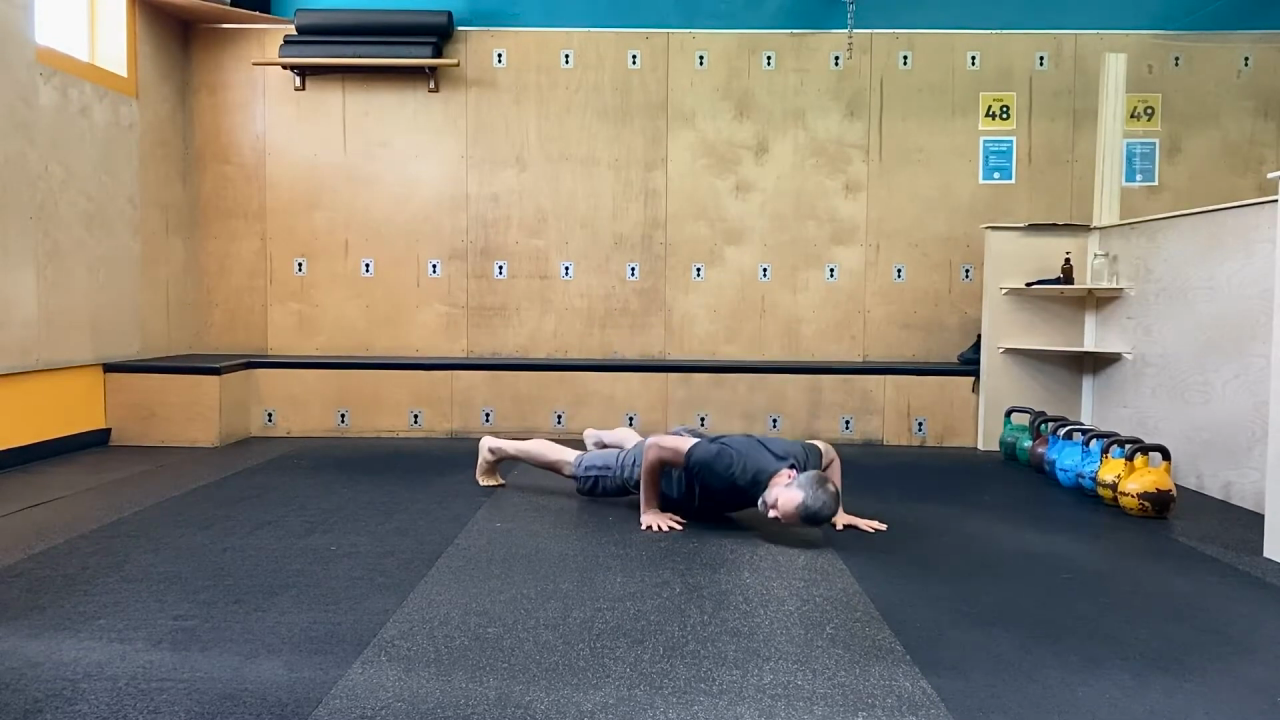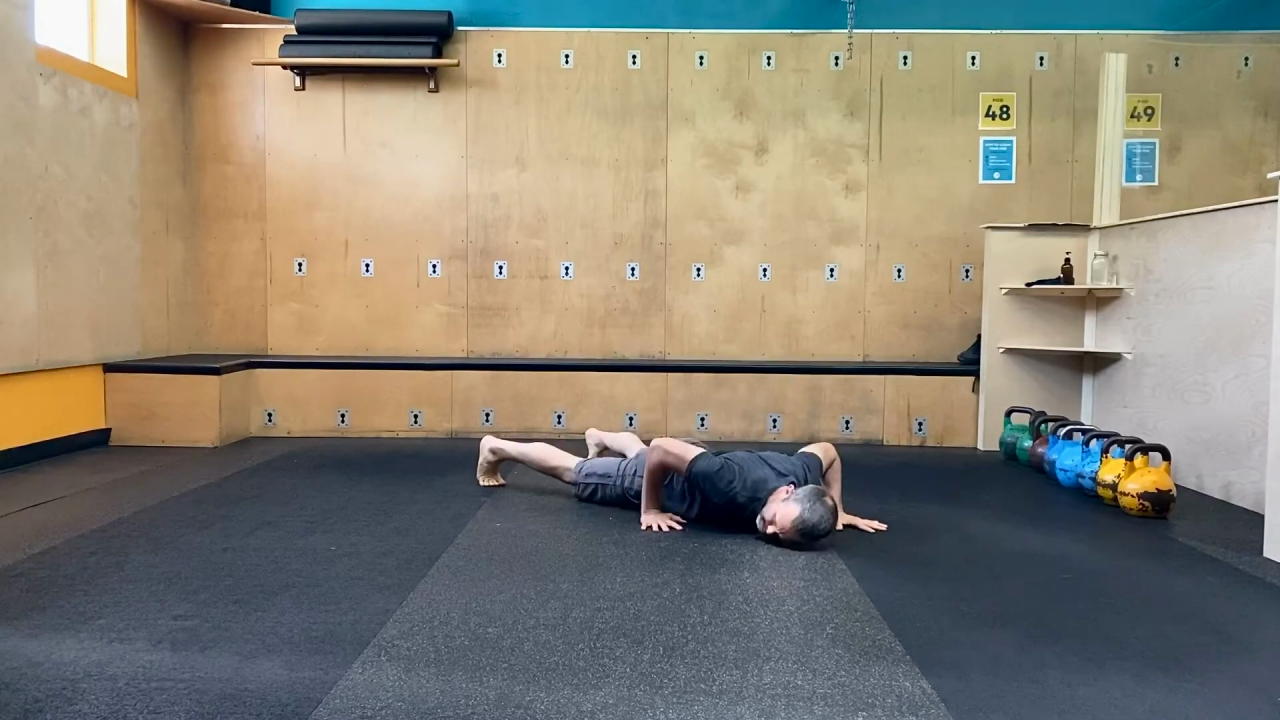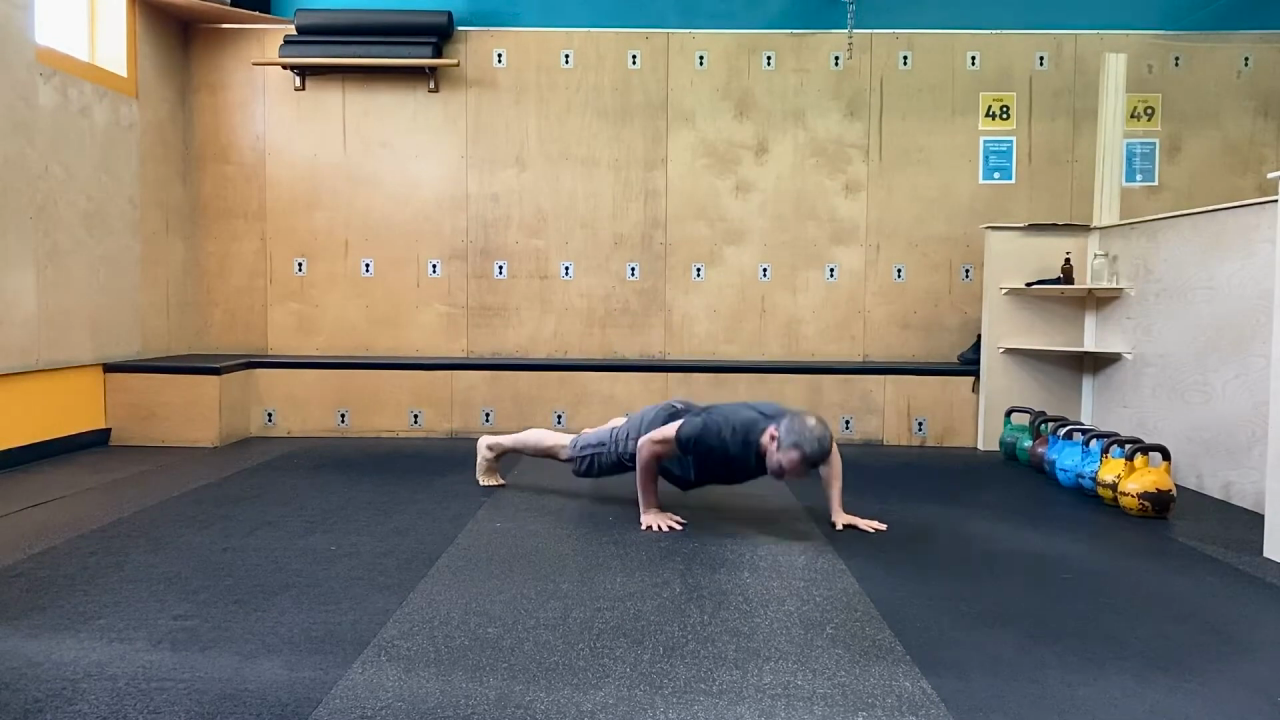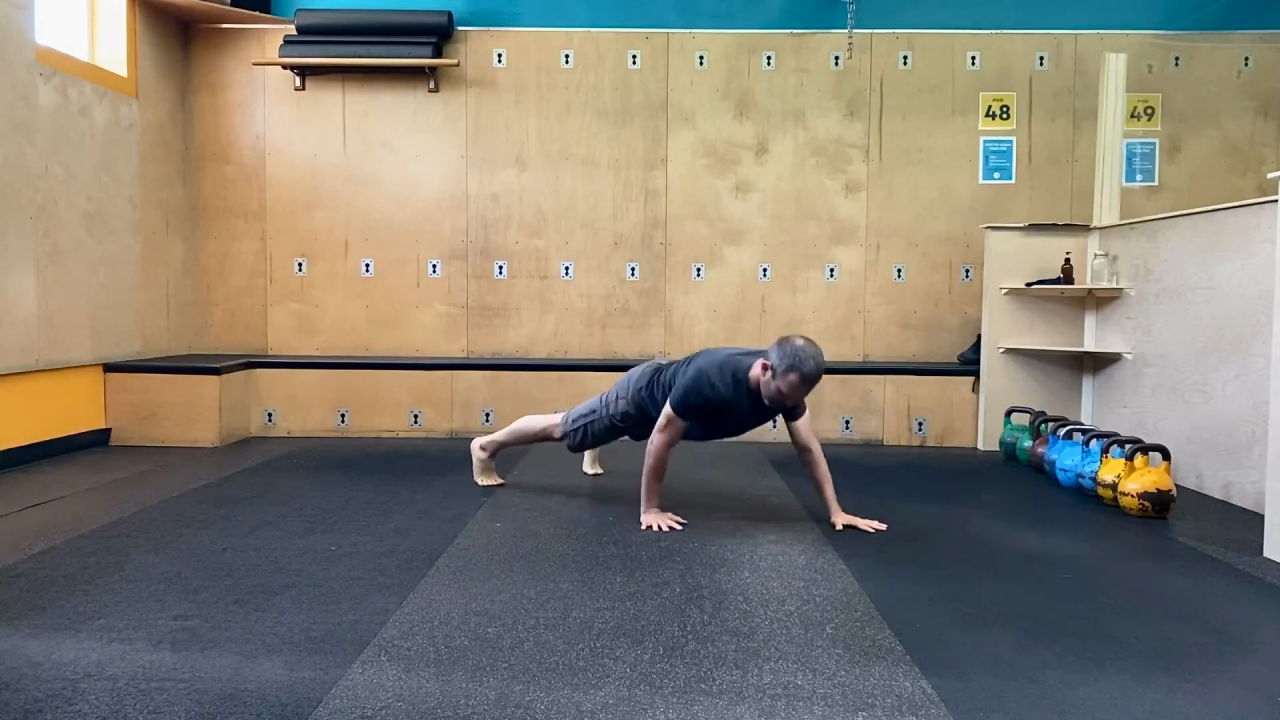
dt=0.3s
person 1, frame 1
left shoulder: (805, 458)
right shoulder: (736, 471)
left elbow: (828, 451)
right elbow: (657, 448)
left wrist: (837, 510)
right wrist: (648, 510)
left hip: (688, 452)
right hip: (657, 466)
left knee: (633, 443)
right knee: (572, 465)
left ankle: (598, 437)
right ankle: (496, 448)
person 1, frame 2
left shoulder: (803, 471)
right shoulder: (737, 487)
left elbow: (828, 449)
right elbow: (660, 448)
left wrist: (838, 511)
right wrist: (649, 511)
left hip: (689, 462)
right hip: (656, 475)
left knee: (634, 449)
right knee: (572, 471)
left ankle: (599, 437)
right ankle: (497, 447)
person 1, frame 3
left shoulder: (793, 436)
right shoulder: (723, 434)
left elbow: (829, 452)
right elbow: (648, 447)
left wrist: (837, 512)
right wrist: (649, 511)
left hip: (682, 428)
right hip: (653, 432)
right knee: (567, 449)
left ankle: (592, 431)
right ankle: (493, 446)
person 1, frame 4
left shoulder: (784, 385)
right shoulder: (711, 379)
left elbow: (808, 447)
right elbow: (660, 440)
left wrist: (836, 512)
right wrist: (649, 509)
left hip: (670, 399)
right hip: (641, 396)
right knee: (562, 428)
left ankle: (590, 452)
right ankle: (486, 446)
